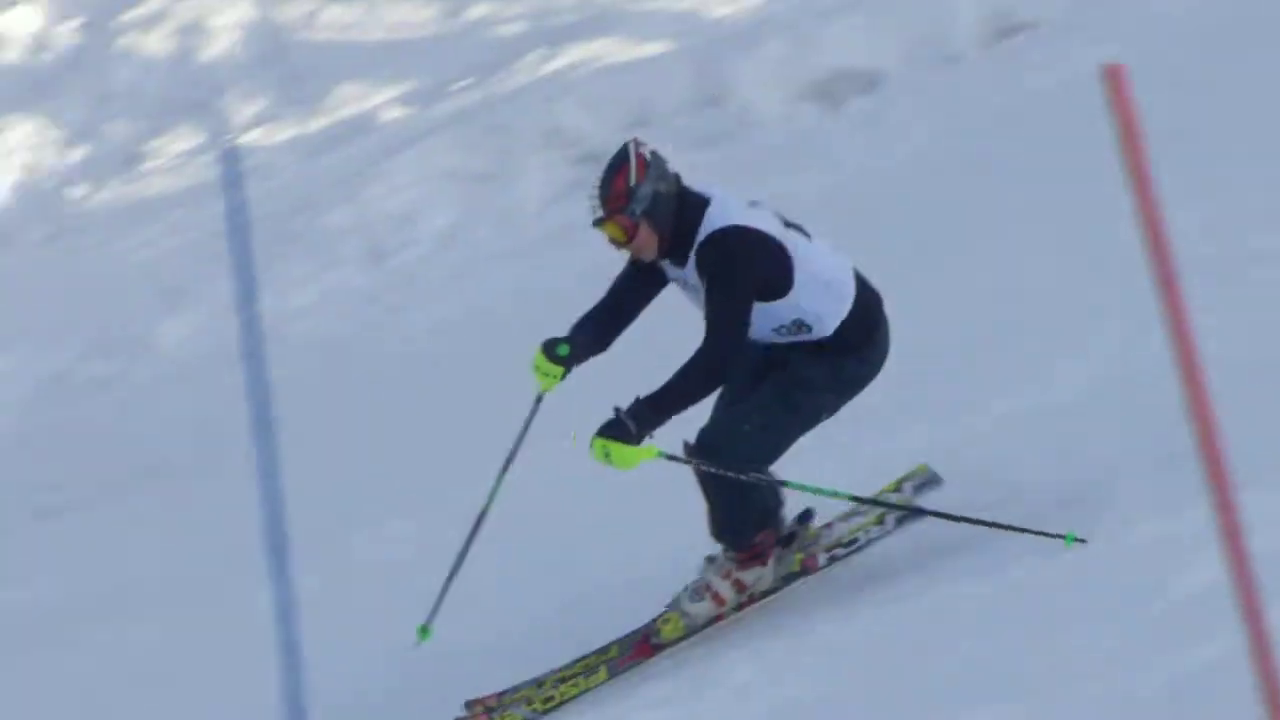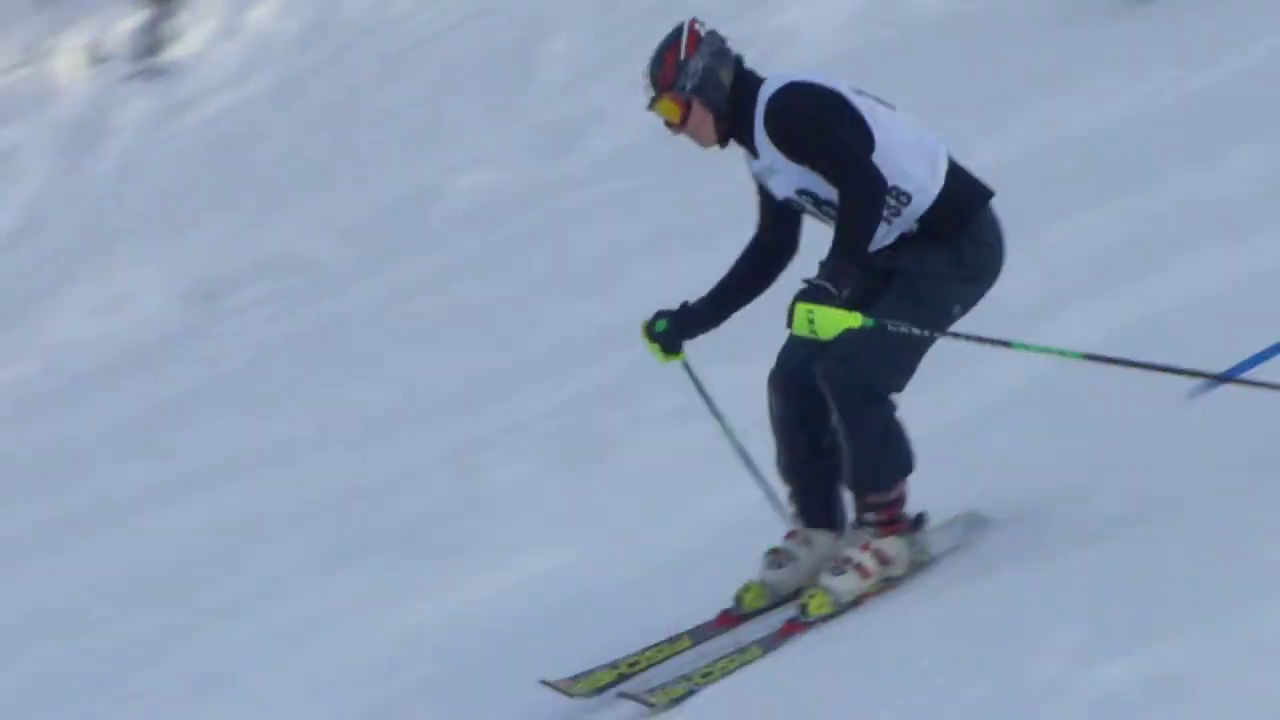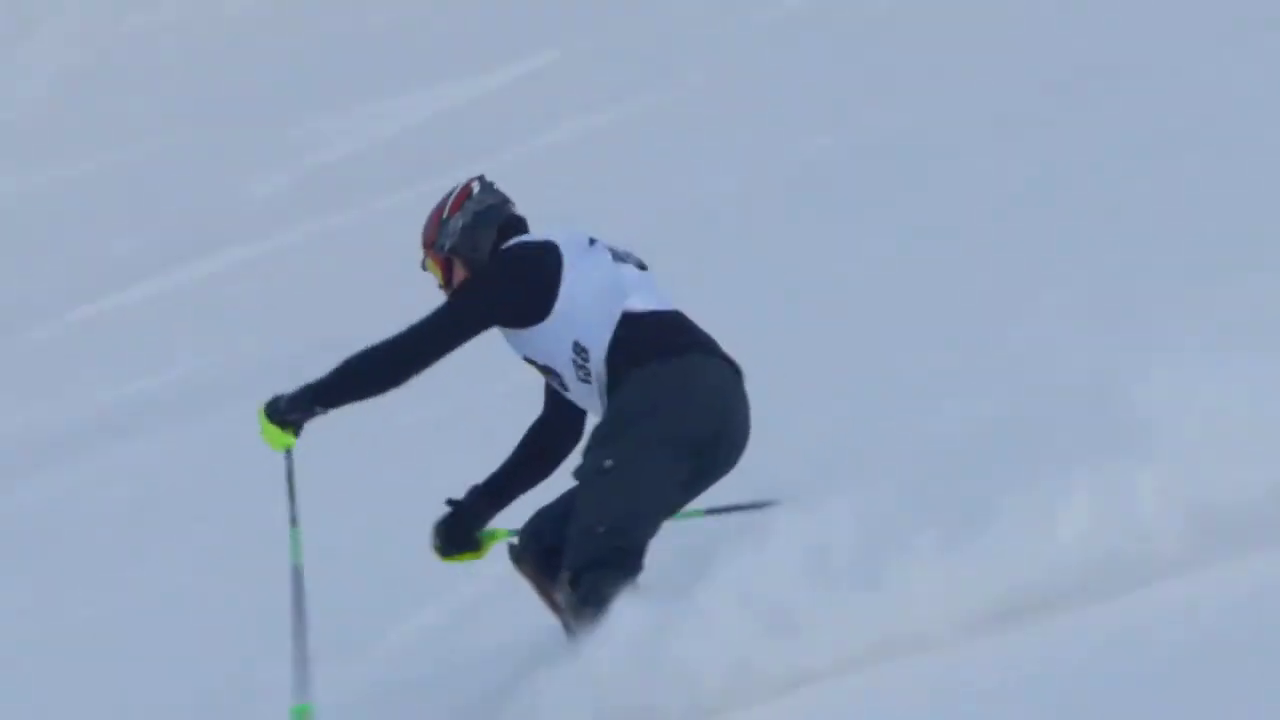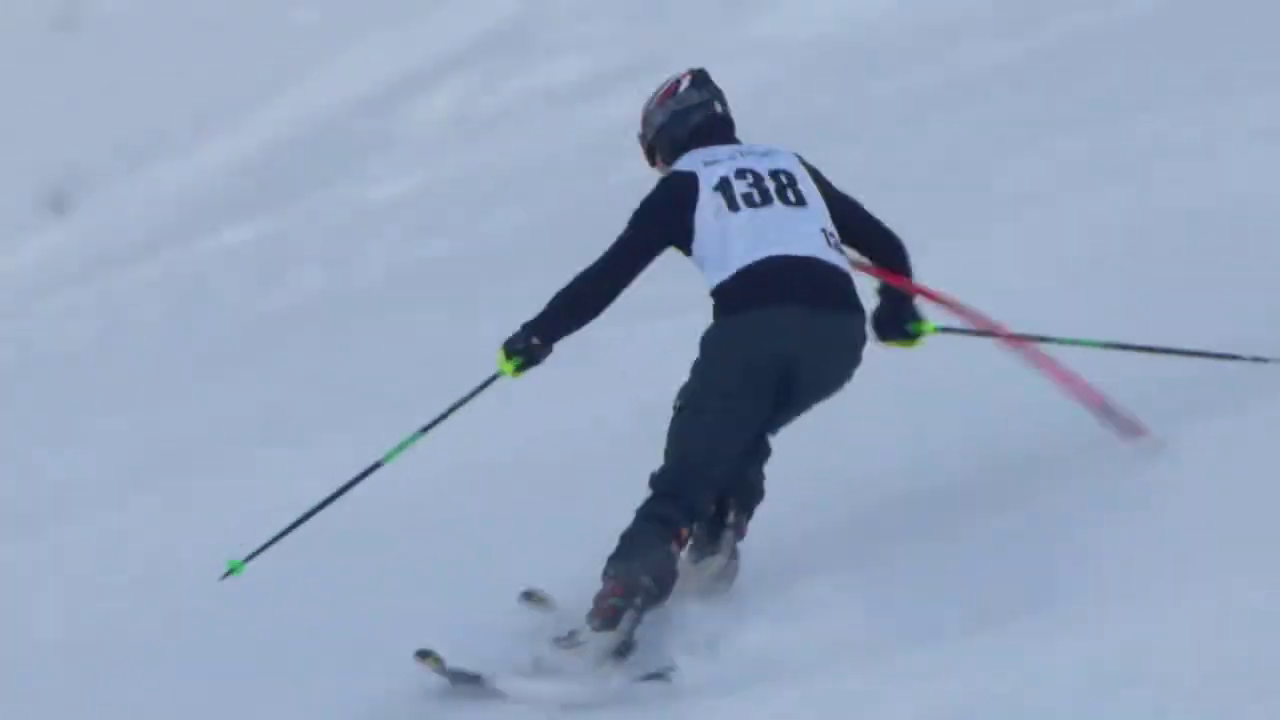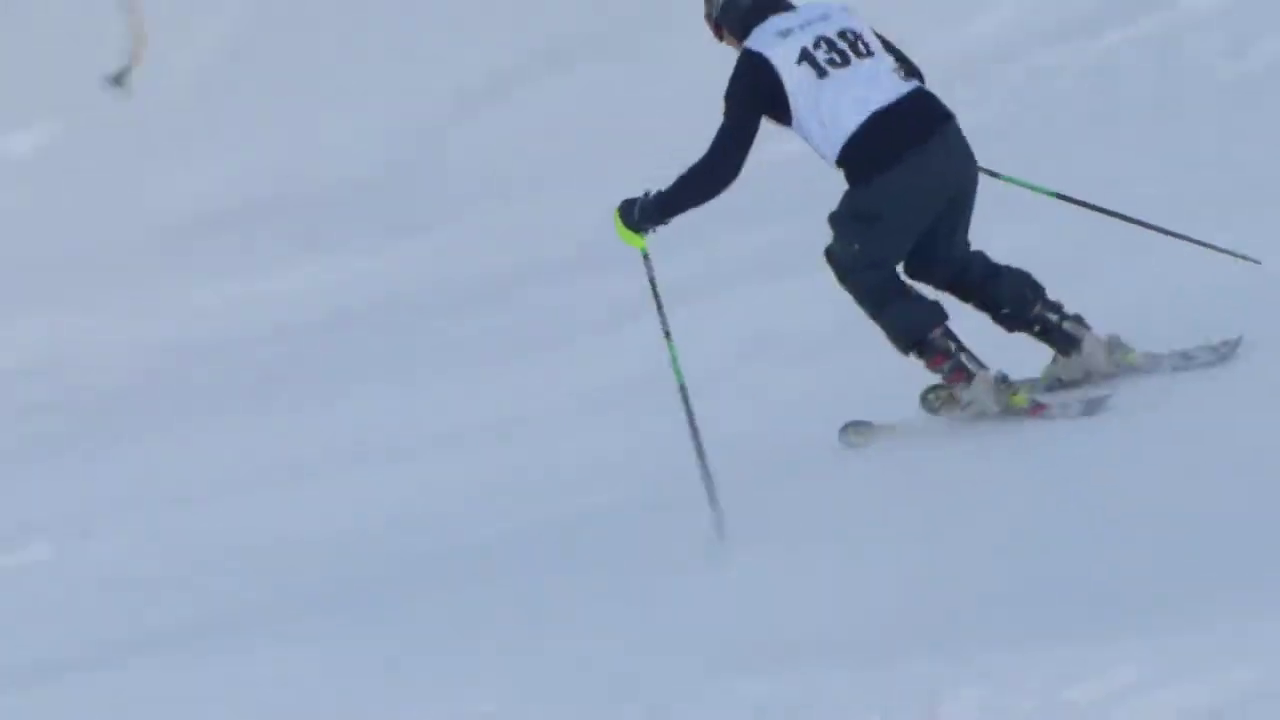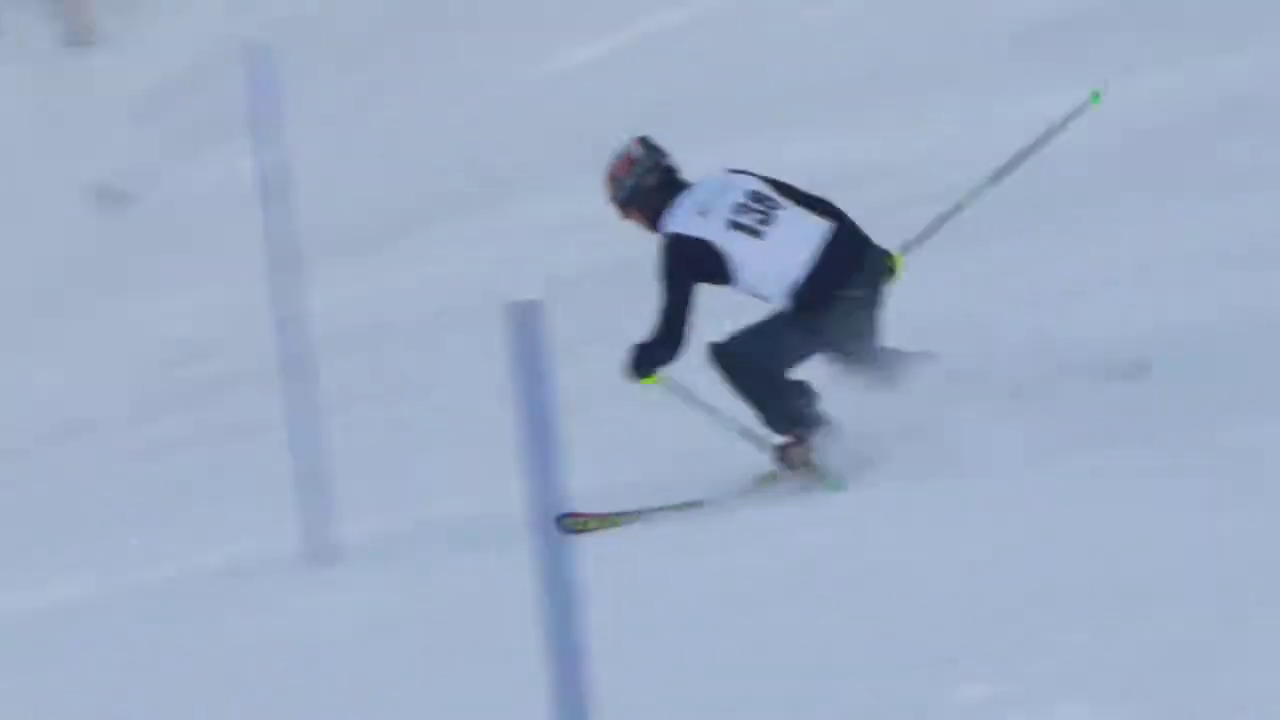
dt=0.5s
person 1, frame 1
left shoulder: (729, 245)
right shoulder: (667, 243)
left elbow: (721, 353)
right elbow: (617, 306)
left wrist: (635, 422)
right wrist: (566, 348)
left hip: (845, 349)
right hip: (790, 338)
left knee: (724, 456)
right knee: (718, 455)
left ankle: (750, 563)
right ankle: (760, 542)
person 1, frame 2
left shoulder: (789, 109)
right shoulder: (765, 141)
left elbow: (863, 187)
right elbow: (771, 251)
left wrist: (833, 287)
right wrist: (689, 320)
left hip: (955, 242)
right hip: (892, 249)
left knee: (853, 371)
right knee: (797, 378)
left ankle: (884, 528)
right ankle: (817, 531)
person 1, frame 3
left shoulder: (517, 267)
left elbow: (414, 347)
right elbow: (557, 429)
left wrist: (306, 400)
right wrist: (477, 506)
left hip: (662, 398)
left knee: (592, 577)
right knee: (543, 549)
person 1, frame 4
left shoulder: (684, 184)
right shoulder: (790, 164)
left elbow: (609, 274)
right elbow: (886, 246)
left wrist: (535, 335)
right wrist: (899, 310)
left hip: (750, 332)
right hip: (841, 334)
left knee: (680, 487)
right knee: (738, 439)
left ankle: (619, 608)
right ankle: (712, 557)
person 1, frame 5
left shoulder: (756, 60)
left elbow: (721, 165)
left wrist: (649, 211)
left hip: (888, 184)
right hip: (947, 149)
left knee: (861, 272)
right knee: (940, 262)
left ankle: (976, 385)
right ankle: (1083, 348)
person 1, frame 6
left shoulder: (684, 242)
right shoulder: (729, 180)
left elbow: (670, 339)
right elbow: (820, 209)
left wrist: (644, 361)
right wrist: (875, 252)
left hip: (830, 305)
right hip: (864, 265)
left knee: (739, 359)
right knee: (855, 354)
left ankle: (810, 442)
